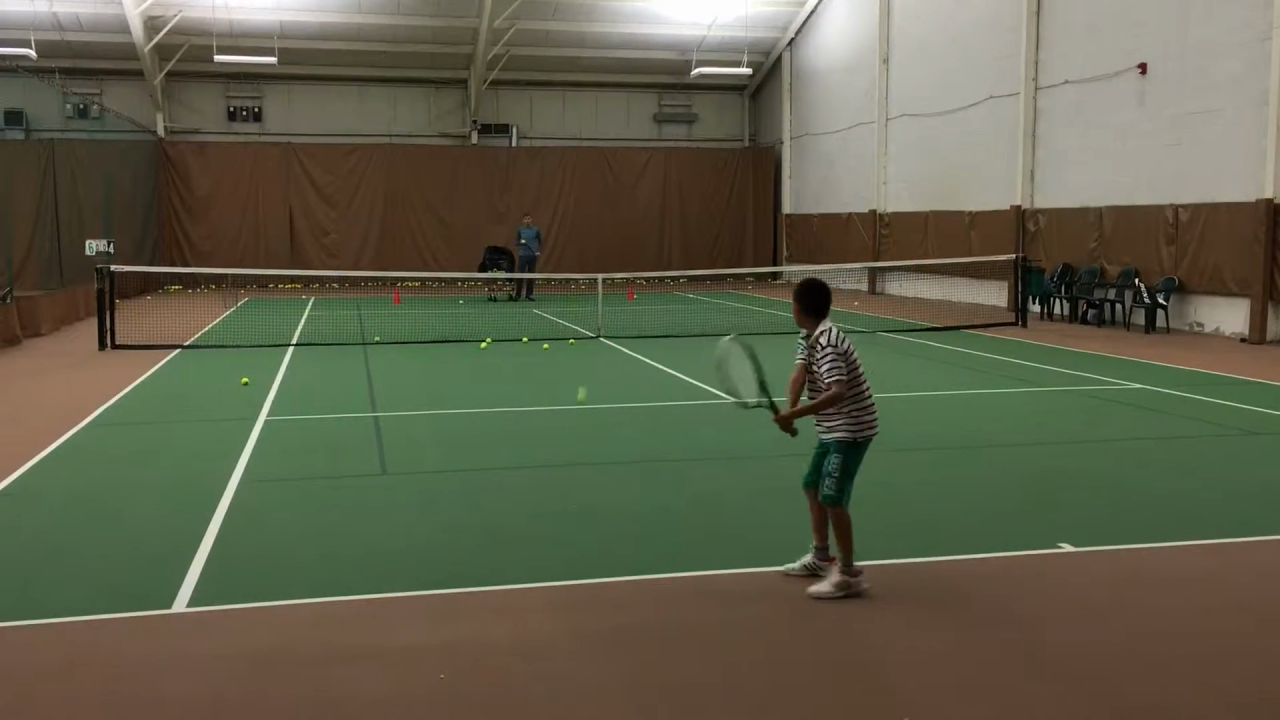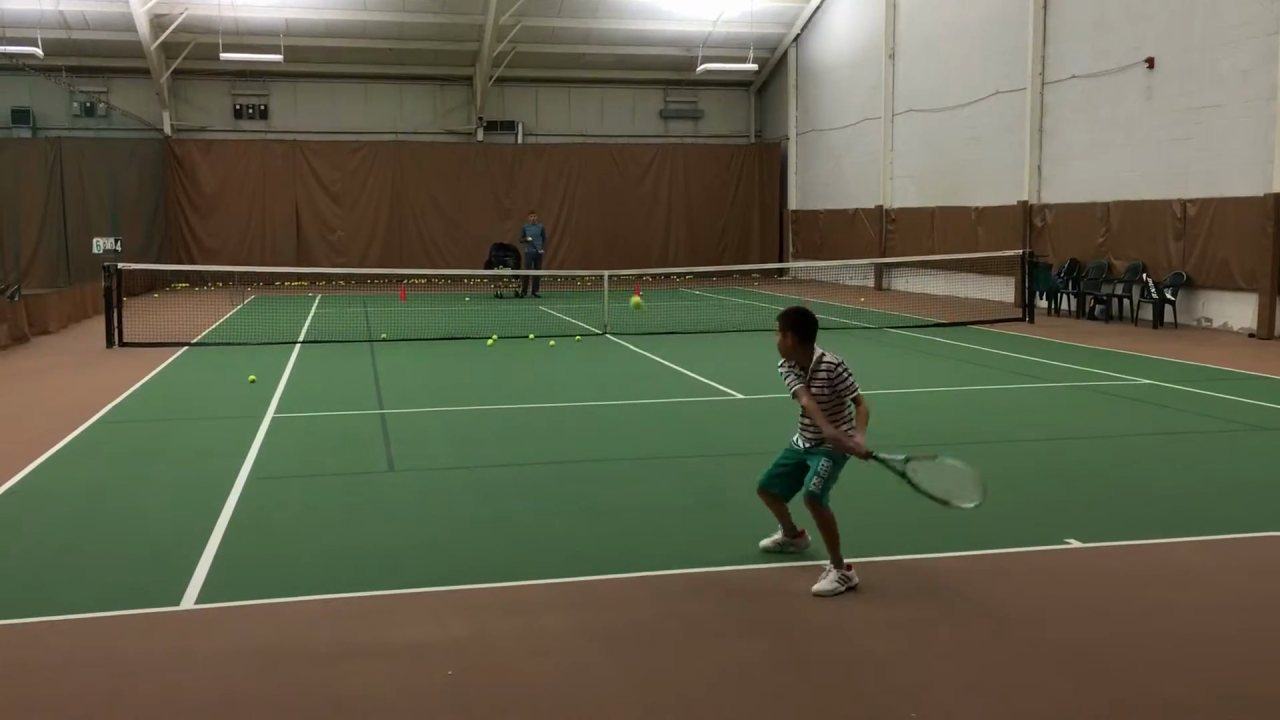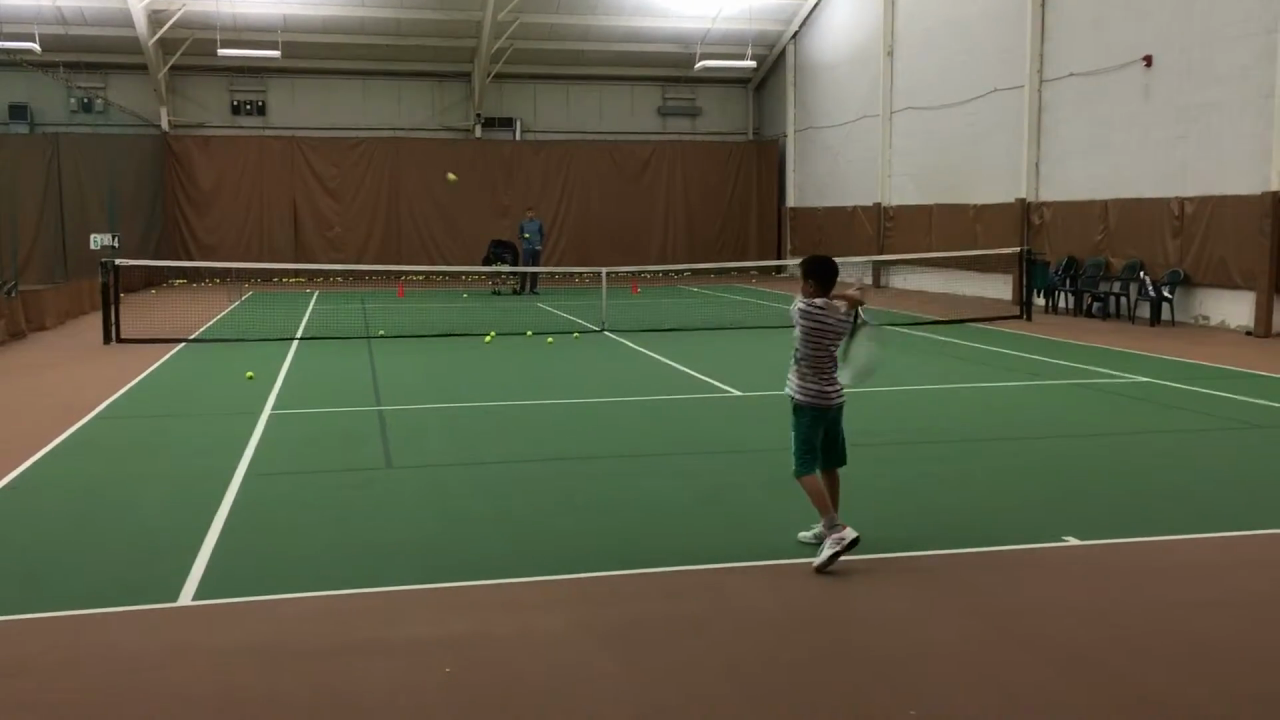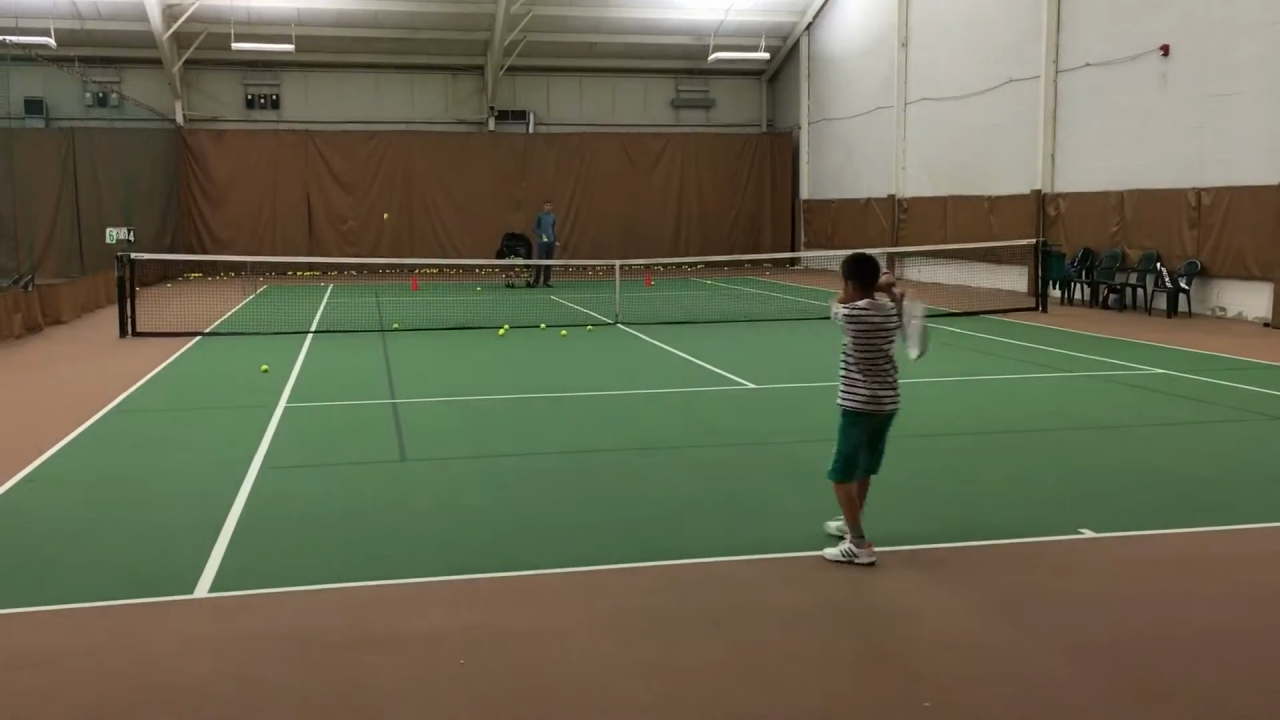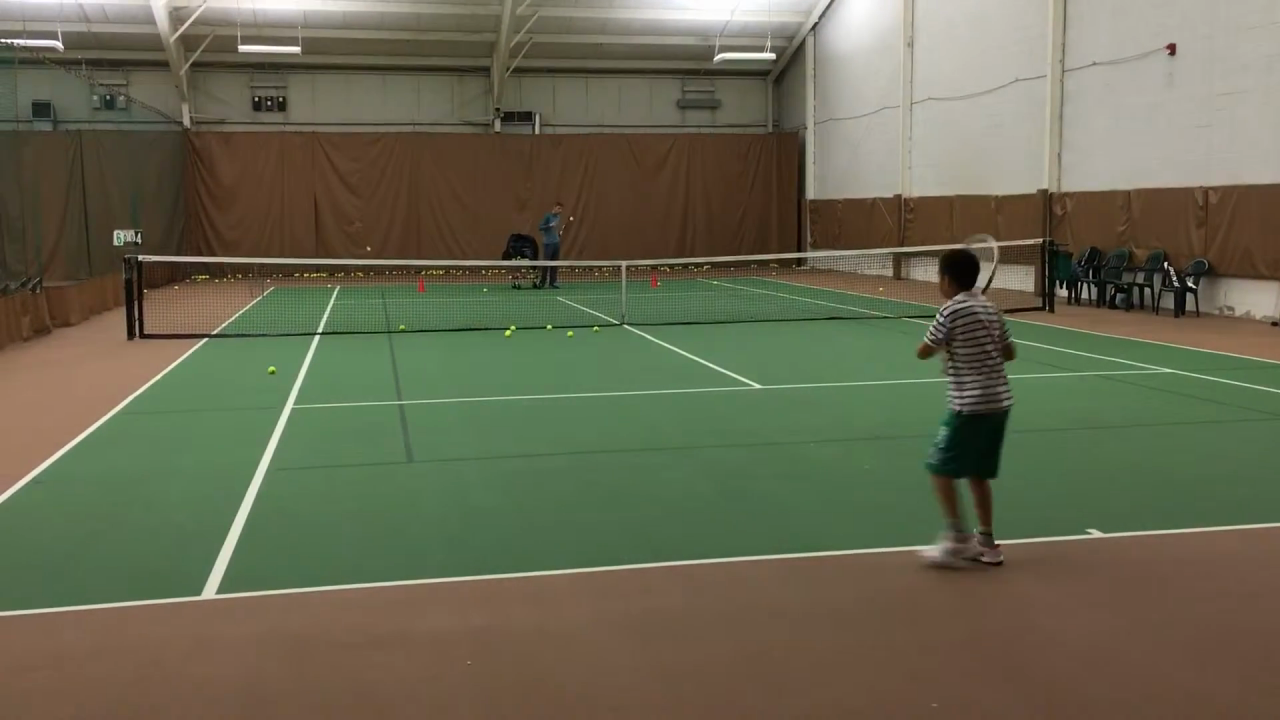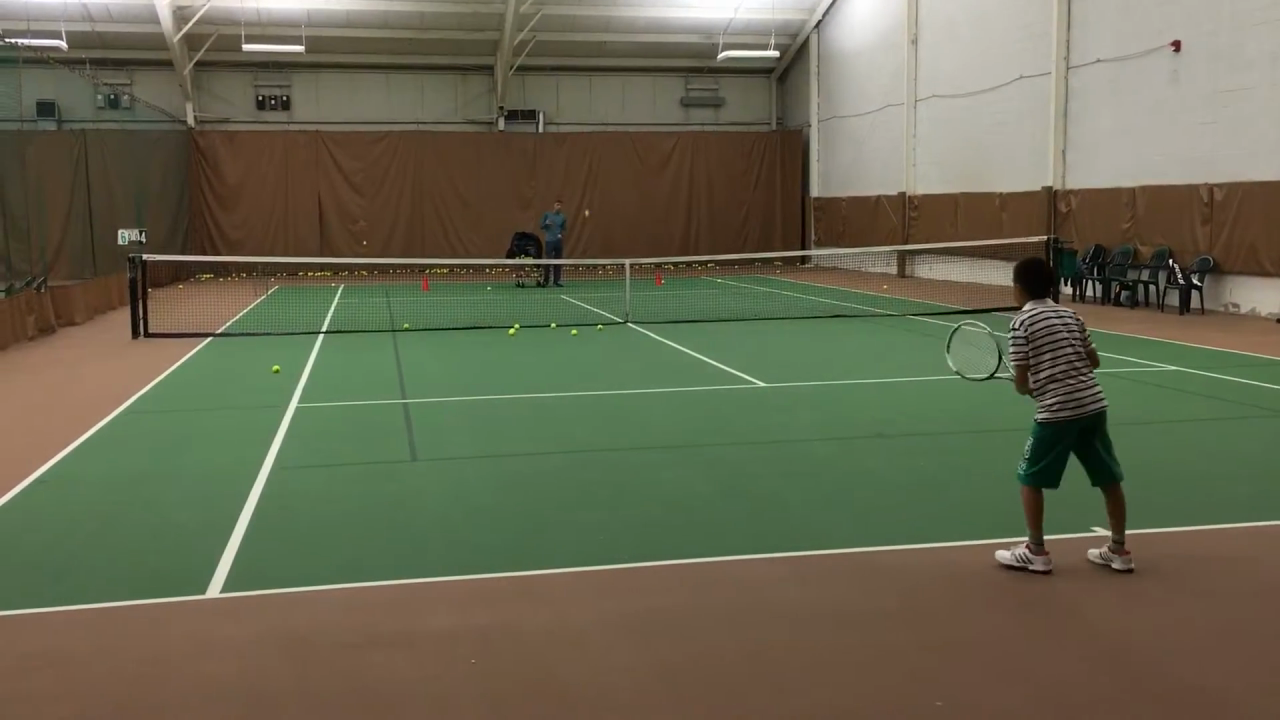
dt=0.5s
person 1, frame 1
left shoulder: (827, 345)
right shoulder: (809, 338)
left elbow: (838, 393)
right elbow: (800, 374)
left wrist: (796, 412)
right wrist: (789, 409)
left hip: (852, 429)
right hip: (832, 428)
left knee: (832, 498)
right knee: (813, 489)
left ankle: (849, 575)
right ankle: (821, 556)
person 1, frame 2
left shoulder: (833, 366)
right shoulder: (786, 367)
left elbow: (860, 403)
right elbow: (807, 403)
left wrist: (858, 435)
right wrist: (833, 433)
left hip: (831, 446)
right hip: (804, 441)
left knee: (814, 497)
right knee: (767, 488)
left ankle: (841, 570)
right ankle: (792, 535)
person 1, frame 3
left shoulder: (804, 309)
right shoulder: (842, 317)
left wrist: (843, 297)
right wrist: (850, 301)
left hip: (808, 401)
right hip: (833, 399)
left knee: (805, 469)
right knee: (828, 466)
left ankle: (837, 530)
right ankle: (829, 528)
person 1, frame 4
left shoulder: (851, 314)
right shoulder: (892, 313)
left elbow: (838, 301)
left wrist: (876, 287)
right wrist: (888, 289)
left hip: (858, 404)
right hip: (888, 403)
left knee: (841, 474)
right knee: (863, 468)
left ankle: (859, 545)
right ankle: (851, 523)
person 1, frame 5
left shoulder: (951, 312)
right shoulder: (990, 309)
left elbow: (924, 353)
right elbow: (1009, 353)
left wrist: (945, 348)
left hip: (972, 405)
right hip: (999, 402)
left knee: (940, 468)
right knee: (977, 472)
left ankle: (957, 538)
right ankle: (984, 541)
person 1, frame 6
left shoulder: (1023, 322)
right shoulder: (1070, 316)
left elbow: (1022, 380)
right elbow: (1094, 360)
left wrist: (1029, 389)
left hip: (1056, 411)
right hip: (1092, 405)
left knee: (1030, 479)
right knee: (1110, 479)
left ankle: (1036, 552)
right ankle: (1118, 550)
